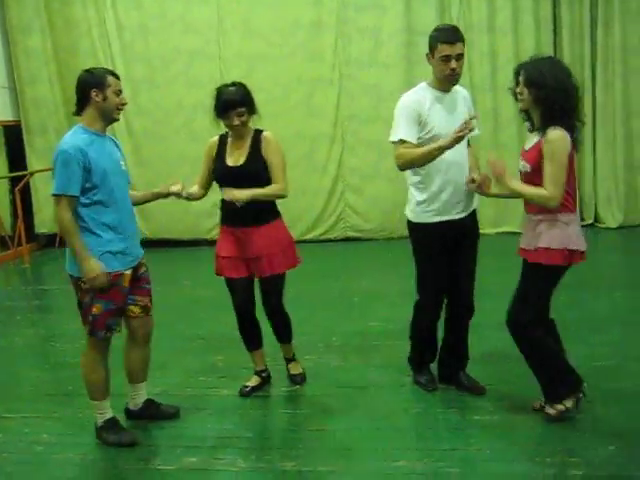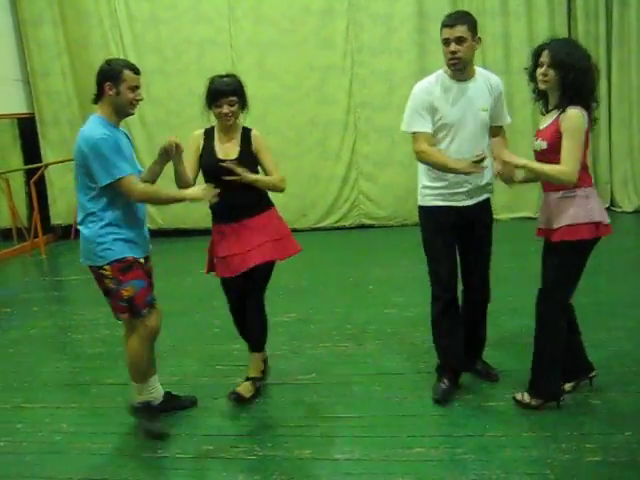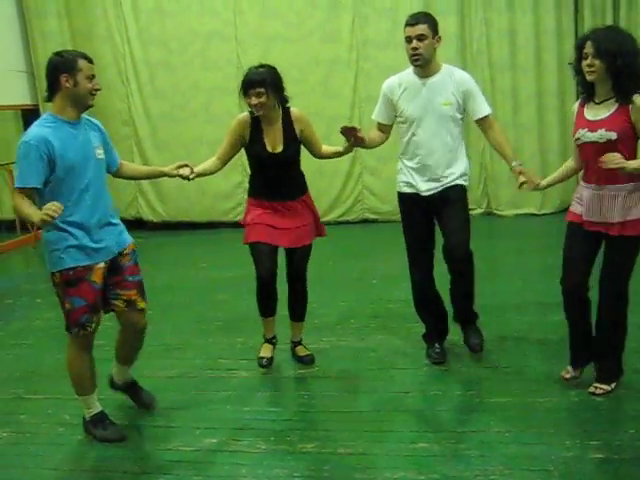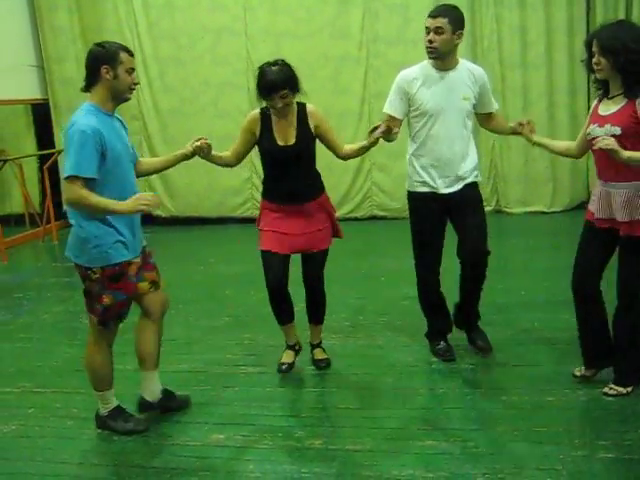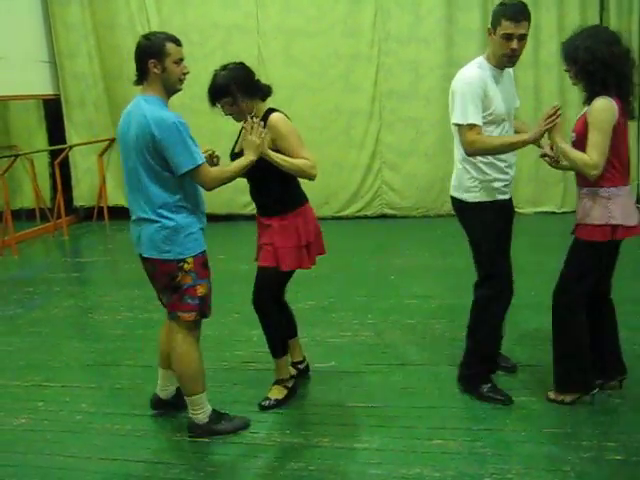
dt=1s
person 1, frame 1
left shoulder: (111, 143)
right shoulder: (72, 148)
right elbow: (63, 211)
left wrist: (160, 193)
right wrist: (85, 260)
left hip: (130, 257)
right hip: (100, 265)
left knee: (142, 329)
right knee: (99, 343)
left ankle: (139, 402)
right ankle: (104, 419)
person 1, frame 2
left shoulder: (118, 134)
right shoulder: (96, 137)
left elbow: (140, 182)
right elbow: (135, 191)
left wrist: (162, 160)
right wrist: (187, 194)
left hip: (131, 245)
right hip: (111, 250)
left knee: (138, 323)
right knee: (147, 322)
left ankle: (152, 395)
right ankle: (144, 400)
person 1, frame 3
left shoulder: (93, 128)
right shoulder: (39, 139)
left elbow: (117, 168)
right elbow: (20, 195)
left wrist: (163, 171)
right wrist: (38, 216)
left hip: (116, 242)
right hip: (73, 255)
left knee: (136, 320)
right knee: (82, 336)
left ankle: (122, 377)
right ankle: (92, 413)
person 1, frame 4
left shoulder: (115, 122)
right shoulder: (85, 128)
left elbow: (134, 166)
right elbow: (72, 193)
left wrist: (183, 155)
right wrist: (121, 207)
left hip: (130, 242)
right hip: (101, 251)
left knee: (155, 308)
right knee: (104, 332)
left ankle: (152, 394)
right ankle: (107, 410)
person 1, frame 5
left shoulder: (132, 114)
right shoulder: (164, 121)
right elbow: (207, 180)
left wrist: (198, 158)
right wrist: (249, 157)
left hip: (151, 236)
right hip: (177, 240)
left knee: (177, 318)
right knee: (188, 327)
left ankle: (166, 393)
right ankle: (201, 416)
person 2, frame 1
left shoulder: (463, 97)
right shoulder: (412, 102)
right elbow: (402, 159)
left wrist: (476, 173)
right wrist: (447, 142)
left hip: (465, 215)
right hip: (428, 219)
left knee: (463, 299)
right knee: (431, 297)
left ankle: (453, 367)
right ankle: (421, 362)
person 2, frame 2
left shoulder: (492, 84)
right shoulder: (425, 90)
left elbow: (498, 134)
right elbow: (421, 149)
left wrist: (503, 163)
right wrist: (459, 166)
left hip: (478, 201)
right hip: (437, 203)
left knee: (478, 286)
right knee: (444, 288)
left ankle: (471, 355)
right ankle: (447, 369)
person 2, frame 3
left shoulder: (460, 81)
right shoulder: (393, 86)
left elbow: (488, 126)
right elbow: (381, 132)
left wrist: (514, 164)
right wrist: (362, 140)
left hip: (451, 184)
right hip: (411, 189)
left knee: (458, 252)
right knee: (420, 268)
left ankle: (466, 319)
right ankle: (435, 335)
person 2, frame 4
left shoulder: (475, 76)
right shoulder: (408, 79)
left elbow: (488, 119)
right elbow: (391, 124)
left wrist: (514, 128)
right wrist: (387, 131)
left hip: (464, 183)
right hip: (423, 188)
left knee: (476, 254)
right knee: (427, 267)
left ankle: (468, 318)
right ankle: (438, 331)
person 2, frame 5
left shoulder: (507, 73)
right shoulder: (471, 79)
right elbow: (472, 143)
left wrist: (537, 139)
right wrist: (528, 137)
left hip: (500, 193)
right hip: (476, 197)
left knee: (498, 279)
right knee: (495, 283)
left ankle: (486, 349)
right ankle: (474, 373)
person 3, frame 1
left shoulder: (556, 136)
right shoulder: (536, 132)
left elbow: (551, 197)
left wrist: (507, 182)
right wrist: (494, 188)
left hip: (556, 238)
right hip: (538, 236)
left knee: (521, 318)
right knee: (535, 317)
left ankle: (566, 385)
right ankle: (559, 391)
person 3, frame 2
left shoulder: (573, 115)
right shoulder: (551, 114)
left elbow: (568, 174)
left wrist: (518, 161)
right wrist: (519, 175)
left hip: (577, 216)
right hip: (558, 215)
left knee: (549, 300)
right knee: (556, 297)
left ankle: (544, 387)
right ankle: (576, 368)
person 3, frame 3
right shoulder: (580, 107)
right wrist: (543, 183)
right hip: (585, 205)
right knee: (572, 284)
left ankle: (609, 369)
right ankle: (580, 355)
person 3, frame 4
right shoulder: (599, 102)
right elbow: (577, 149)
right wrist: (536, 139)
right hip: (602, 203)
right knee: (582, 281)
right ankle: (597, 355)
person 3, frame 5
left shoulder: (602, 105)
right shoulder: (607, 103)
left elbow: (594, 167)
left wrist: (559, 142)
right wrist: (562, 163)
left hip: (603, 212)
right hip: (604, 210)
left knee: (568, 296)
right knee: (595, 293)
left ankle: (573, 383)
right ankle: (608, 370)
person 4, frame 1
left shoulder: (266, 140)
right shoulder: (215, 145)
left elbow: (282, 188)
right elbow: (201, 187)
left wrist: (247, 193)
right wrist: (186, 193)
left hip: (267, 233)
right hip: (232, 236)
left knee: (272, 304)
right knee: (242, 307)
left ankle: (290, 358)
right ankle: (260, 370)
person 4, frame 2
left shoulder: (253, 138)
right shoulder: (200, 138)
left elbow: (279, 183)
right elbow: (185, 184)
left wrist: (247, 176)
right wrist: (175, 159)
left hip: (261, 227)
right hip: (225, 232)
left knee: (253, 299)
right knee: (237, 305)
left ankle: (254, 375)
right ankle: (258, 354)
person 4, frame 3
left shoulder: (296, 118)
right shoulder: (244, 122)
left elbow: (319, 151)
right elbow: (219, 161)
left wrist: (347, 149)
right wrist: (193, 172)
left hip: (297, 207)
right hip: (262, 208)
left knee: (297, 276)
right knee: (265, 276)
left ankle: (297, 341)
right ankle: (268, 339)
person 4, frame 4
left shoulder: (310, 115)
right shoulder: (255, 120)
left elbow: (341, 152)
right elbow: (233, 158)
left wrist: (369, 143)
right wrist: (207, 155)
left hip: (314, 209)
right hip: (276, 212)
left knee: (314, 279)
right knee: (275, 283)
left ankle: (316, 343)
right ankle: (291, 343)
person 4, frame 5
left shoulder: (275, 121)
right shoulder: (249, 124)
left elbow: (310, 169)
left wrist: (265, 152)
left hip: (289, 222)
right hip: (272, 222)
left knee: (263, 299)
right knee: (272, 297)
left ankle: (283, 379)
right ankle: (298, 361)
